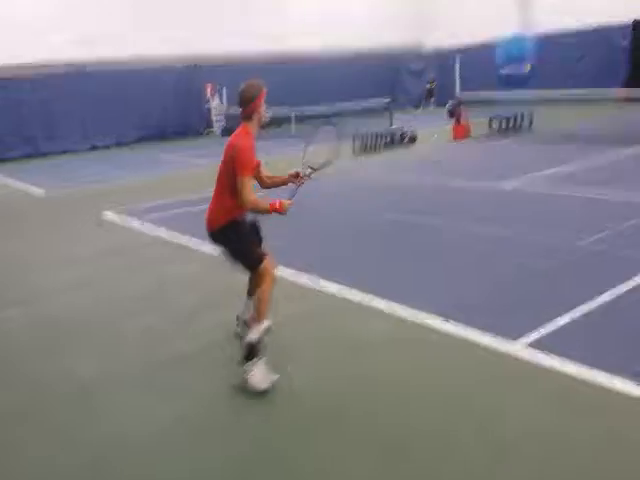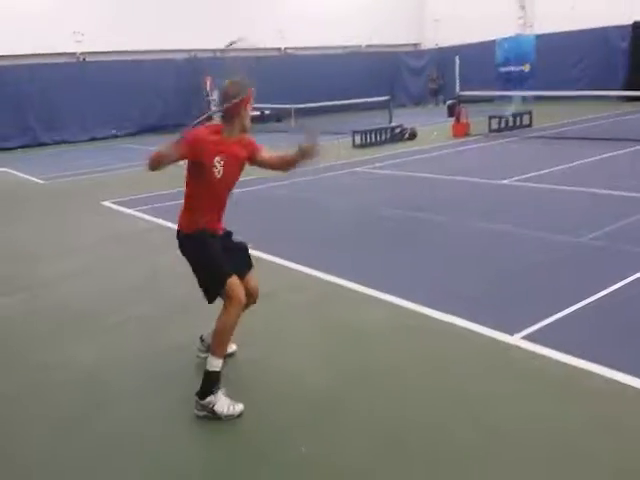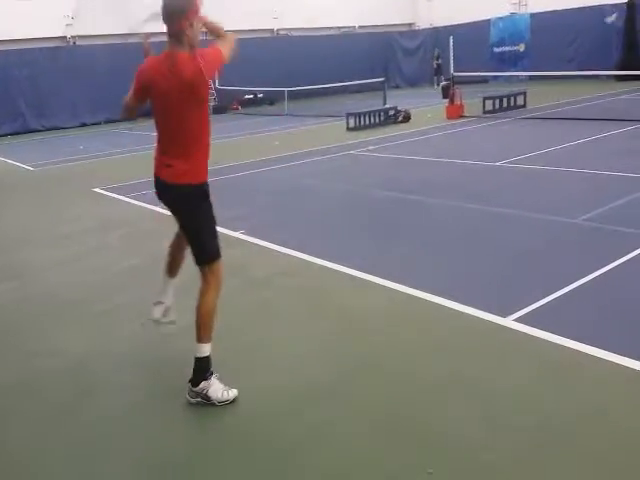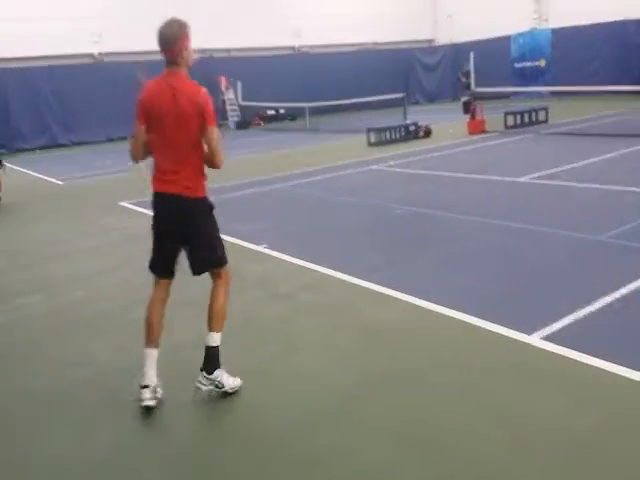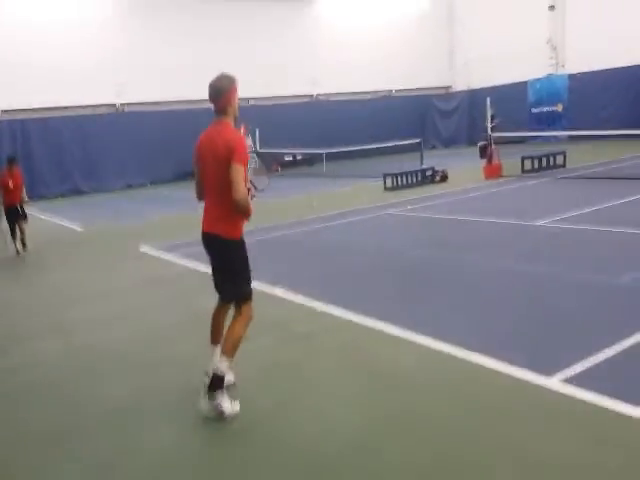
dt=0.5s
person 1, frame 1
left shoulder: (245, 139)
right shoulder: (242, 144)
left elbow: (263, 179)
right elbow: (248, 201)
left wrist: (288, 178)
right wrist: (277, 206)
left hip: (230, 217)
right hip: (225, 222)
left knee: (260, 261)
right knee: (267, 271)
left ankle: (247, 318)
right ankle: (252, 359)
person 1, frame 2
left shoulder: (245, 144)
right shoulder: (201, 137)
left elbow: (279, 163)
right elbow: (154, 164)
left wrist: (301, 154)
right wrist: (175, 146)
left hip: (218, 231)
right hip: (195, 234)
left knee: (247, 293)
right knee: (237, 296)
left ankle: (212, 341)
right ankle: (208, 395)
person 1, frame 3
left shoulder: (149, 68)
right shoulder: (198, 67)
left elbow: (129, 111)
right elbow: (229, 42)
left hip: (163, 177)
right hip: (190, 182)
left knee: (188, 228)
right knee: (212, 274)
left ankle: (165, 300)
right ankle: (202, 378)
person 1, frame 4
left shoulder: (147, 93)
right shoulder: (199, 95)
left elbow: (137, 153)
right elbow: (216, 160)
left hip: (162, 198)
right hip: (192, 200)
left knee: (161, 285)
right knee: (220, 275)
left ankle: (149, 381)
right ankle: (212, 367)
person 1, frame 5
left shoulder: (203, 140)
right shoulder: (236, 141)
right elbow: (239, 196)
right wrist: (248, 208)
left hip: (209, 231)
right hip: (228, 234)
left knee: (225, 299)
right knee: (243, 310)
left ankle: (216, 371)
right ankle: (214, 389)
